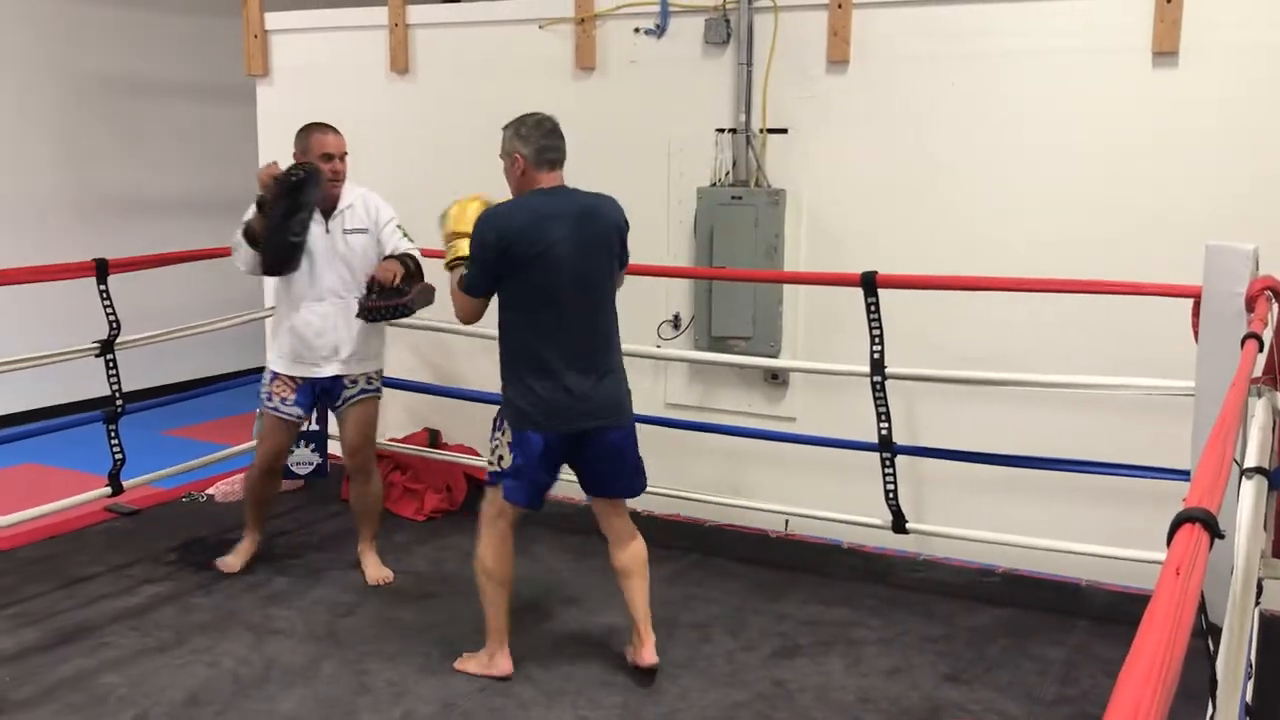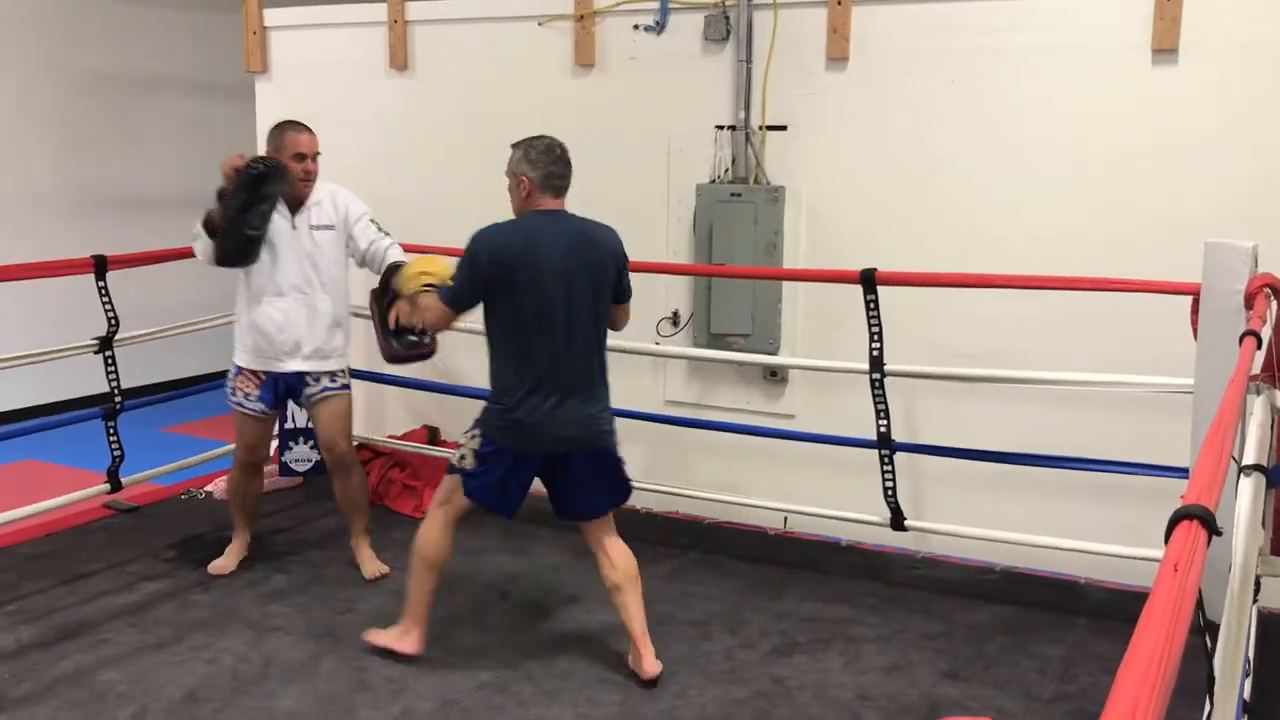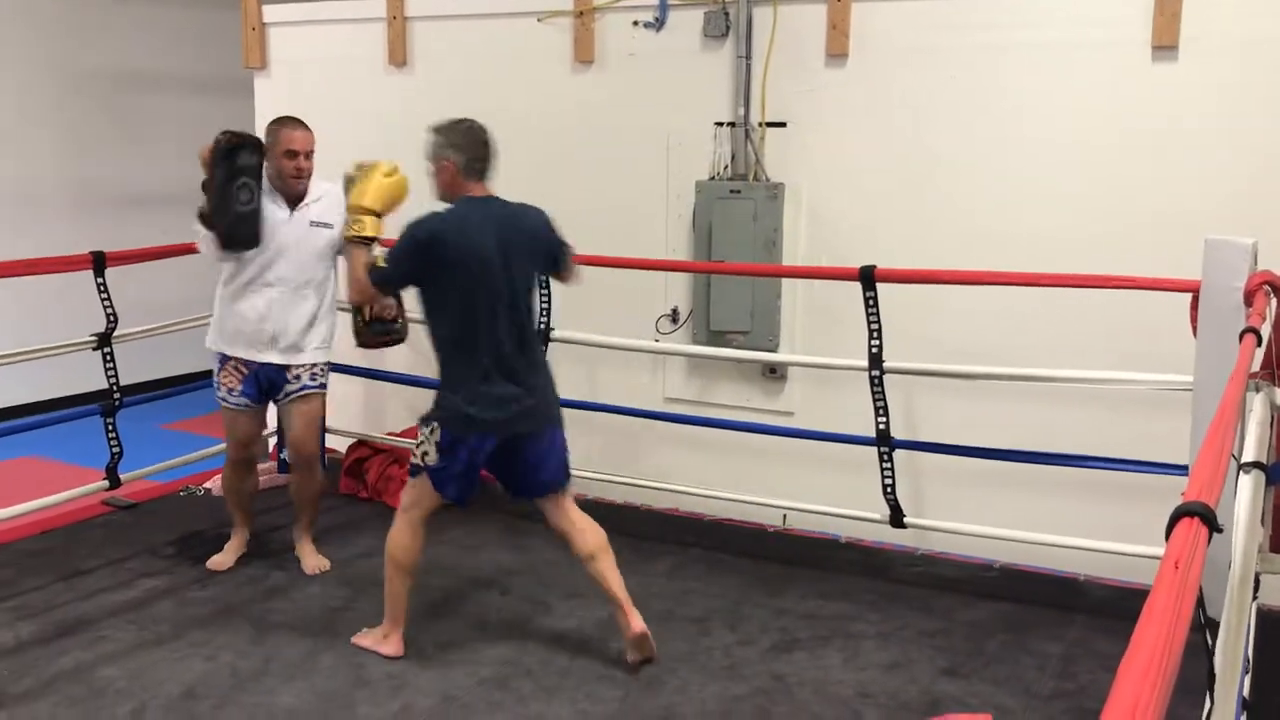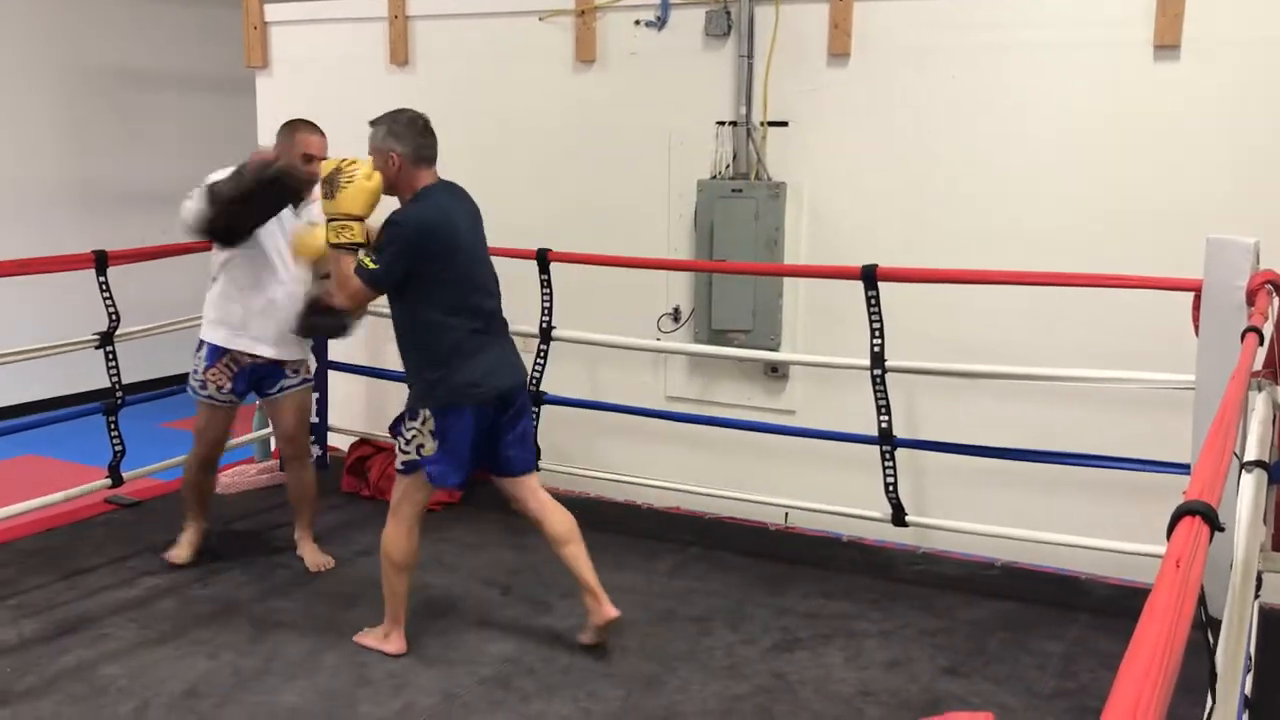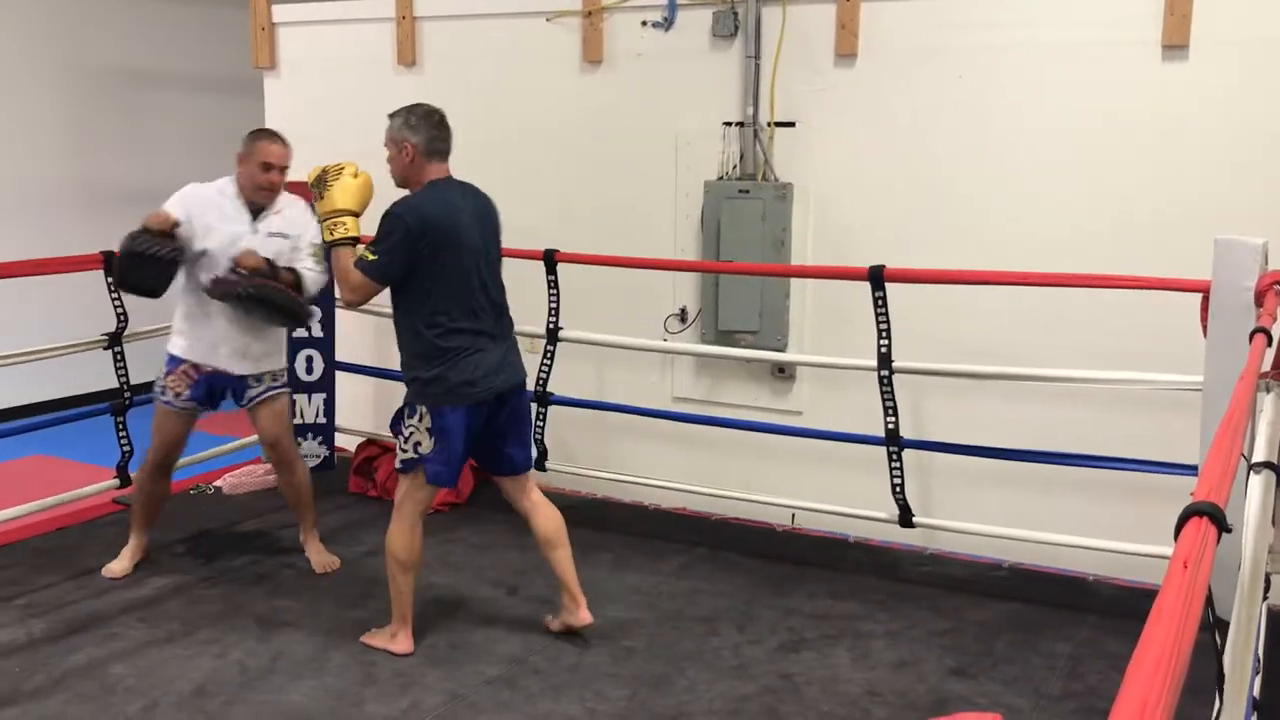
dt=0.2s
person 1, frame 1
left shoulder: (498, 223)
right shoulder: (608, 214)
left elbow: (467, 311)
left wrist: (458, 244)
left hip: (534, 409)
right hip: (605, 402)
left knee: (497, 521)
right knee: (617, 522)
left ankle: (496, 652)
right ankle: (644, 642)
person 1, frame 2
left shoulder: (494, 244)
right shoulder: (604, 242)
left elbow: (435, 319)
right elbow: (619, 318)
left wrist: (411, 296)
left hip: (515, 422)
right hip: (588, 421)
left knee: (444, 507)
right knee: (602, 535)
left ankle: (410, 630)
right ankle: (644, 653)
person 1, frame 3
left shoulder: (431, 233)
right shoulder: (527, 220)
left elbow: (363, 294)
right elbow: (566, 269)
left hip: (467, 411)
right hip: (532, 402)
left knee: (412, 508)
right knee: (563, 511)
left ankle: (390, 633)
right ankle: (630, 618)
person 1, frame 4
left shoulder: (409, 224)
right shoulder: (455, 199)
left elbow: (349, 298)
left hip: (450, 391)
right hip: (501, 376)
left knee: (405, 505)
right knee: (529, 494)
left ankle: (391, 631)
right ankle: (597, 602)
person 1, frame 5
left shoulder: (409, 215)
right shoulder: (479, 202)
left elbow: (354, 292)
left wrist: (339, 223)
left hip: (447, 388)
right hip: (502, 374)
left knee: (409, 504)
right knee: (523, 492)
left ankle: (399, 631)
right ankle: (575, 605)
person 2, frame 1
left shoulder: (369, 205)
left elbow: (406, 252)
right elbow: (250, 261)
left wrist: (398, 266)
right wrist: (266, 204)
left hip: (355, 361)
right hip: (293, 361)
left knee: (360, 460)
right knee: (268, 460)
left ankle: (367, 548)
right ankle: (251, 539)
person 2, frame 2
left shoulder: (339, 203)
left elbow: (380, 248)
right elbow: (209, 250)
left hip: (321, 357)
right hip: (258, 357)
left knee: (340, 454)
right knee: (247, 456)
left ankle: (361, 542)
right ankle: (240, 539)
person 2, frame 3
left shoulder: (334, 201)
right elbow: (217, 244)
left hip: (303, 352)
right hip: (241, 349)
left knee: (306, 452)
right knee: (241, 451)
left ankle: (304, 536)
right ankle: (240, 534)
person 2, frame 4
left shoulder: (321, 204)
right shoulder: (238, 186)
right elbow: (197, 216)
right wrist: (250, 174)
left hip: (289, 348)
right hip: (230, 342)
left knee: (296, 445)
right knee: (207, 446)
left ankle: (305, 536)
right ankle: (194, 527)
person 2, frame 5
left shoulder: (295, 212)
right shoulder: (197, 202)
left elbow: (312, 276)
left wrist: (269, 270)
right wrist: (157, 233)
left hip: (259, 358)
right hip: (195, 352)
left knee: (282, 449)
right knee: (160, 454)
left ankle: (310, 537)
right ankle: (136, 542)
